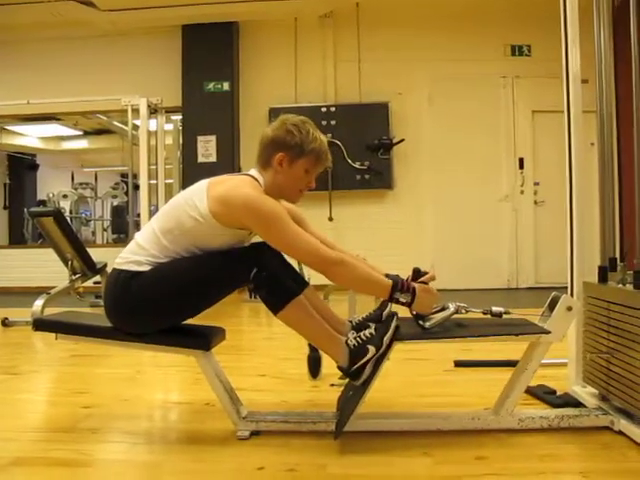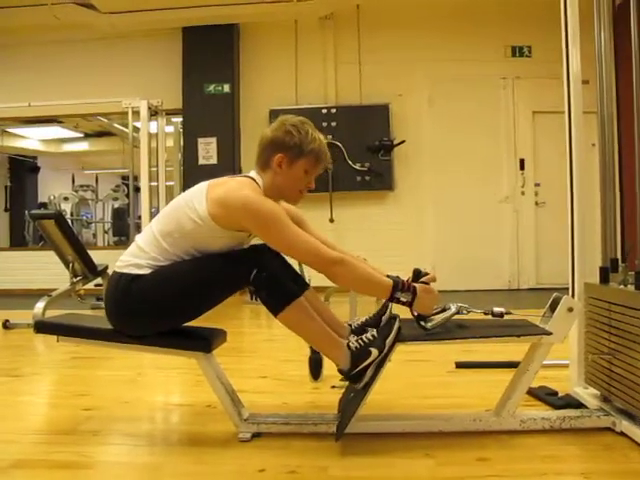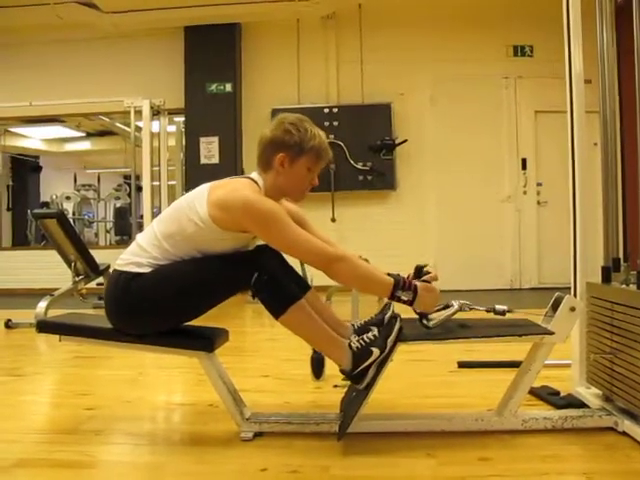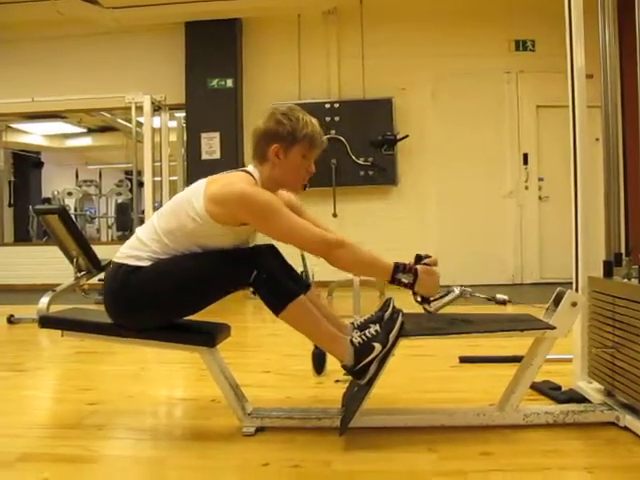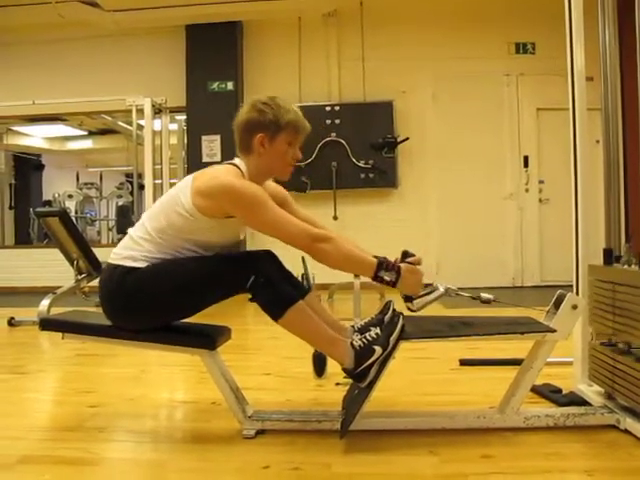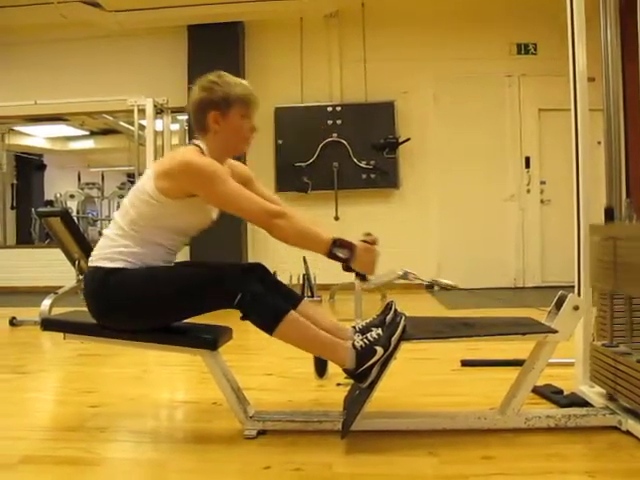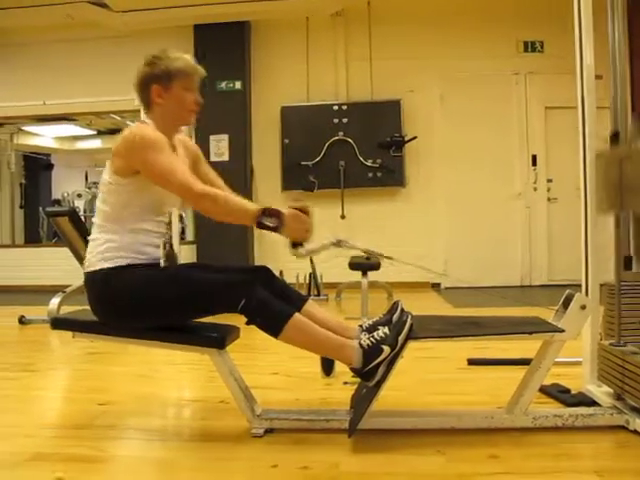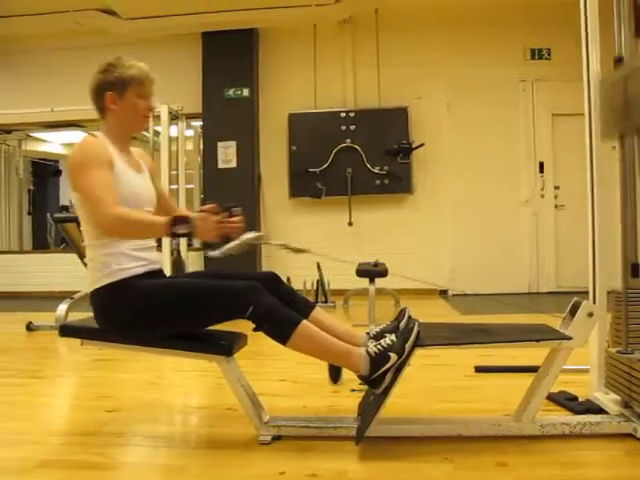
dt=0.2s
person 1, frame 1
left shoulder: (273, 205)
right shoulder: (248, 198)
left elbow: (337, 255)
right elbow: (328, 265)
left wrist: (398, 282)
right wrist: (404, 294)
left hip: (156, 285)
right hip: (130, 293)
left knee: (268, 263)
right knee: (260, 262)
left ankle: (346, 332)
right ankle: (347, 354)
person 1, frame 2
left shoulder: (273, 205)
right shoulder: (246, 200)
left elbow: (337, 255)
right elbow: (329, 265)
left wrist: (398, 283)
right wrist: (405, 293)
left hip: (155, 288)
right hip: (132, 296)
left knee: (268, 265)
right knee: (261, 264)
left ankle: (346, 334)
right ankle: (348, 357)
person 1, frame 3
left shoulder: (276, 205)
right shoulder: (248, 201)
left elbow: (338, 254)
right elbow: (331, 262)
left wrist: (401, 282)
right wrist: (407, 292)
left hip: (157, 286)
right hip: (131, 295)
left knee: (269, 267)
right knee: (262, 266)
left ankle: (349, 336)
right ankle: (350, 358)
person 1, frame 4
left shoulder: (275, 196)
right shoulder: (245, 193)
left elbow: (335, 241)
right elbow: (330, 249)
left wrist: (403, 269)
right wrist: (406, 275)
left hip: (155, 282)
right hip: (131, 288)
left knee: (266, 264)
right knee: (261, 263)
left ankle: (348, 333)
right ankle: (351, 353)
person 1, frame 5
left shoulder: (265, 188)
right shoulder: (231, 185)
left elbow: (323, 234)
right elbow: (314, 243)
left wrist: (387, 266)
right wrist: (390, 273)
left hip: (152, 282)
right hip: (126, 289)
left knee: (267, 270)
right knee: (258, 269)
left ankle: (351, 338)
right ankle: (350, 356)
person 1, frame 6
left shoulder: (228, 169)
right shoulder: (192, 164)
left elbow: (282, 213)
right elbow: (269, 219)
left wrist: (347, 247)
right wrist: (345, 253)
left hip: (142, 279)
right hip: (113, 287)
left knee: (256, 278)
right knee: (242, 286)
left ankle: (351, 338)
right ankle: (350, 357)
person 1, frame 7
left shoulder: (181, 145)
right shoulder: (141, 139)
left elbow: (227, 197)
right elbow: (200, 197)
left wrist: (275, 216)
right wrist: (274, 220)
left hip: (145, 275)
right hip: (115, 284)
left knee: (259, 277)
right knee: (244, 291)
left ankle: (358, 336)
right ankle: (358, 356)
person 1, frame 8
left shoulder: (140, 158)
right shoulder: (90, 150)
left elbow: (168, 212)
right elbow: (110, 220)
left wrist: (199, 223)
right wrist: (185, 225)
left hip: (150, 286)
right hip: (120, 297)
left knee: (267, 282)
right knee: (249, 297)
left ankle: (366, 342)
right ankle: (365, 364)
